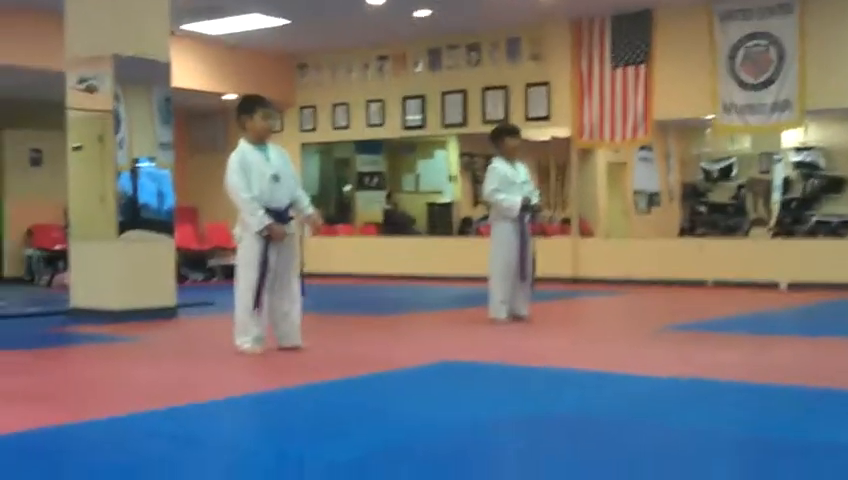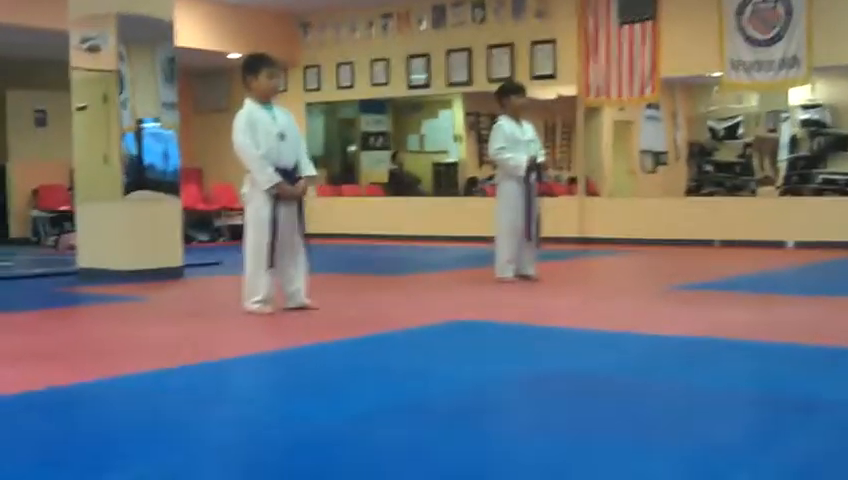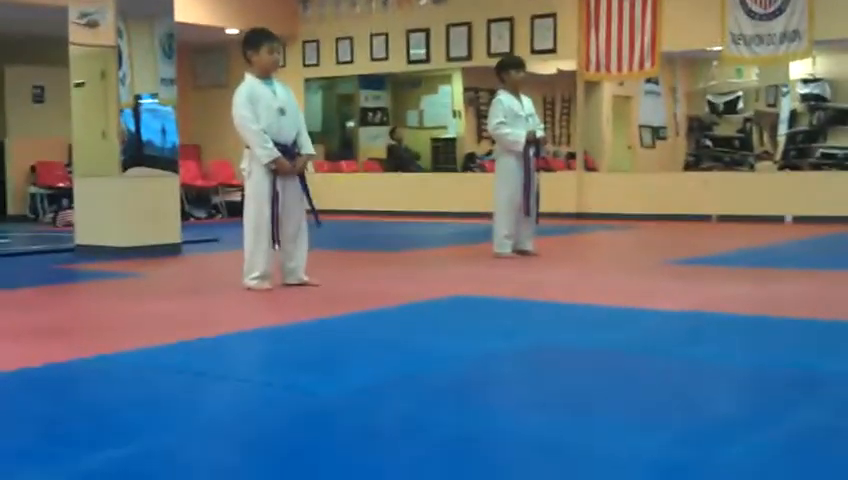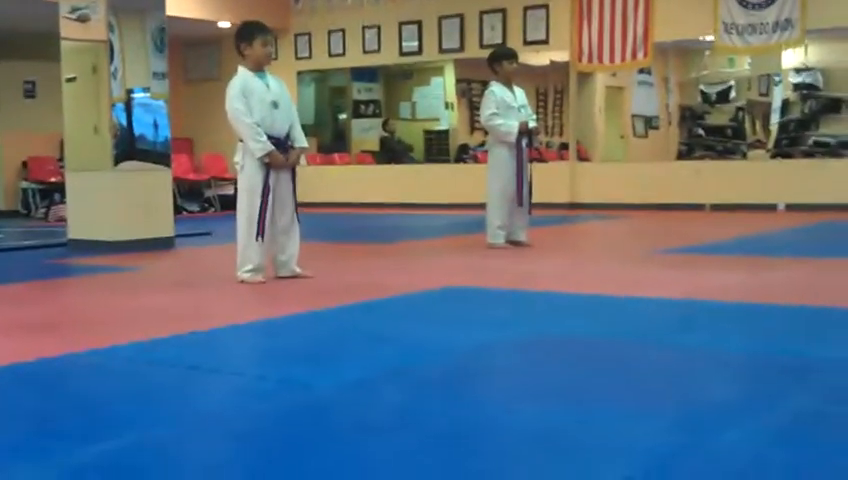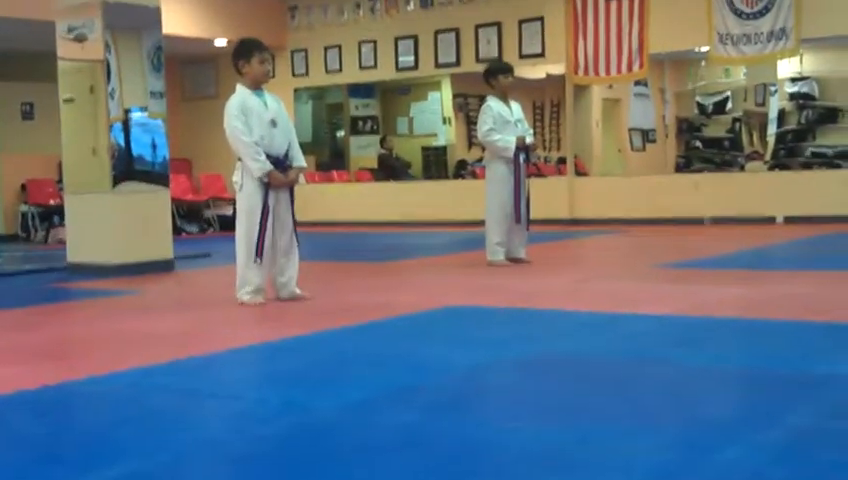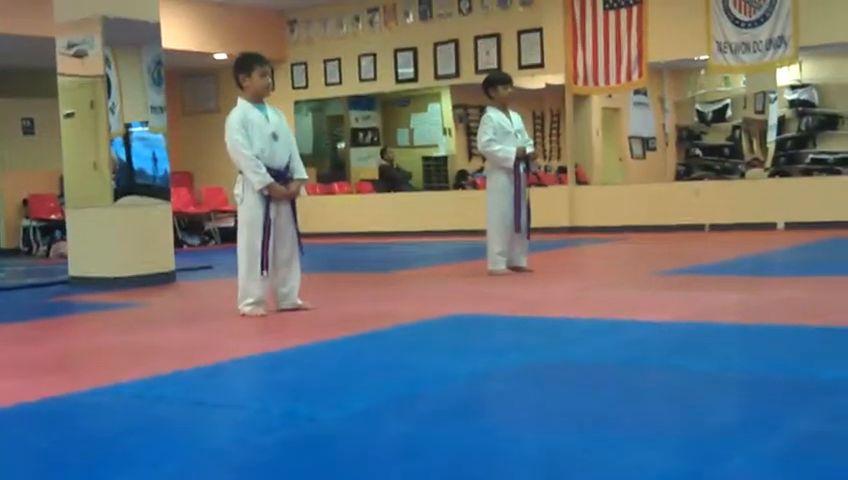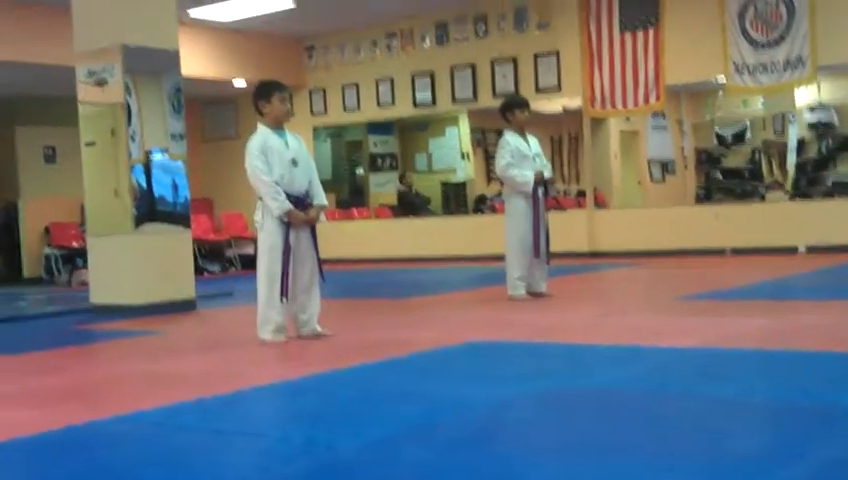
dt=0.2s
person 1, frame 1
left shoulder: (280, 154)
right shoulder: (239, 157)
left elbow: (294, 187)
right elbow: (241, 196)
left wrist: (308, 212)
right wrist: (266, 225)
left hip: (284, 227)
right hip: (255, 230)
left knee: (287, 285)
right knee: (252, 284)
left ankle: (288, 336)
right ankle: (248, 339)
person 1, frame 2
left shoulder: (285, 115)
right shoulder: (245, 116)
left elbow: (299, 147)
right elbow: (250, 155)
left wrist: (306, 176)
right wrist: (276, 184)
left hip: (291, 187)
right hip: (263, 189)
left knee: (293, 244)
right knee: (261, 244)
left ankle: (295, 297)
right ankle: (257, 299)
person 1, frame 3
left shoulder: (284, 90)
right shoulder: (245, 91)
left elbow: (299, 123)
right elbow: (250, 130)
left wrist: (304, 154)
right wrist: (275, 159)
left hip: (291, 163)
right hip: (262, 164)
left knee: (294, 219)
right knee: (260, 219)
left ankle: (294, 273)
right ankle: (256, 276)
person 1, frame 4
left shoulder: (277, 83)
right shoulder: (238, 84)
left elbow: (292, 116)
right elbow: (243, 123)
left wrist: (297, 147)
right wrist: (269, 152)
left hip: (283, 155)
right hip: (255, 157)
left knee: (286, 213)
right knee: (253, 213)
left ankle: (286, 266)
right ankle: (249, 269)
person 1, frame 5
left shoulder: (275, 101)
right shoulder: (237, 102)
left elbow: (290, 135)
right elbow: (242, 142)
left wrist: (296, 166)
right wrist: (268, 172)
left hip: (282, 175)
right hip: (254, 176)
left knee: (285, 233)
right knee: (252, 233)
left ankle: (286, 287)
right ankle: (249, 290)
person 1, frame 6
left shoulder: (276, 114)
right shoulder: (238, 116)
left elbow: (291, 148)
right elbow: (243, 155)
left wrist: (297, 179)
right wrist: (269, 185)
left hip: (283, 187)
right hip: (255, 189)
left knee: (287, 244)
right knee: (253, 245)
left ankle: (288, 298)
right ankle: (251, 301)
person 1, frame 7
left shoulder: (296, 140)
right shoulder: (258, 142)
left elbow: (311, 173)
right elbow: (262, 181)
left wrist: (317, 205)
right wrist: (288, 210)
left hip: (303, 213)
right hip: (275, 215)
left knee: (307, 270)
right knee: (273, 272)
left ankle: (307, 324)
right ankle: (271, 328)
person 2, frame 1
left shoulder: (522, 168)
right shoulder: (495, 168)
left elbow: (532, 191)
right elbow: (490, 194)
left wrist: (533, 202)
right wrist: (517, 203)
left hip: (522, 222)
right hip: (504, 222)
left knee: (523, 266)
right knee: (503, 267)
left ankle: (518, 309)
right ankle: (499, 311)
person 2, frame 2
left shoulder: (528, 127)
right shoulder: (501, 126)
left elbow: (538, 150)
right elbow: (496, 153)
left wrist: (539, 161)
right wrist: (523, 163)
left hip: (528, 181)
right hip: (510, 181)
left knee: (529, 225)
right knee: (509, 226)
left ankle: (524, 269)
right ankle: (505, 271)
person 2, frame 3
left shoulder: (527, 101)
right shoulder: (500, 101)
left elbow: (537, 125)
right elbow: (495, 128)
left wrist: (539, 136)
right wrist: (522, 137)
left hip: (527, 156)
right hip: (509, 156)
left knee: (528, 201)
right knee: (508, 201)
left ankle: (523, 244)
right ankle: (503, 246)
person 2, frame 4
left shoulder: (519, 92)
right shoulder: (492, 92)
left elbow: (529, 116)
right elbow: (488, 119)
left wrist: (531, 127)
right wrist: (515, 128)
left hip: (519, 147)
right hip: (501, 147)
left knee: (521, 191)
right knee: (501, 191)
left ankle: (516, 234)
right ankle: (496, 237)
person 2, frame 5
left shoulder: (516, 107)
right shoulder: (489, 107)
left elbow: (526, 131)
right elbow: (485, 135)
left wrist: (528, 142)
right wrist: (513, 143)
left hip: (516, 162)
right hip: (499, 163)
left knee: (519, 207)
right knee: (499, 208)
left ankle: (516, 251)
right ankle: (496, 254)
person 2, frame 6
left shoulder: (515, 117)
right shoulder: (489, 117)
left elbow: (526, 141)
right elbow: (485, 146)
left wrist: (529, 152)
right wrist: (512, 153)
left hip: (517, 172)
right hip: (500, 172)
left knee: (520, 217)
right knee: (500, 217)
left ankle: (517, 260)
right ankle: (497, 263)
person 2, frame 7
left shoulder: (533, 141)
right shoulder: (507, 141)
left elbow: (544, 165)
right elbow: (504, 170)
left wrist: (546, 176)
right wrist: (531, 178)
left hip: (536, 196)
right hip: (518, 197)
left knee: (539, 241)
right knee: (519, 242)
left ankle: (536, 286)
right ankle: (516, 288)
